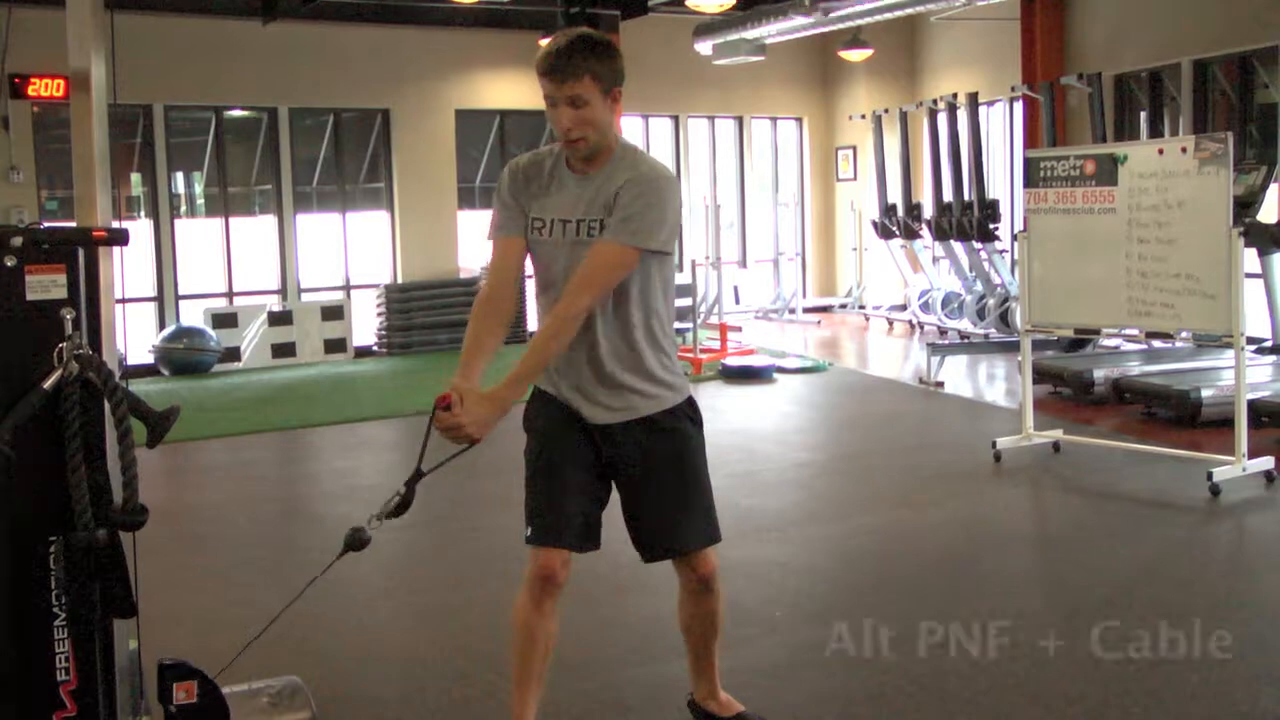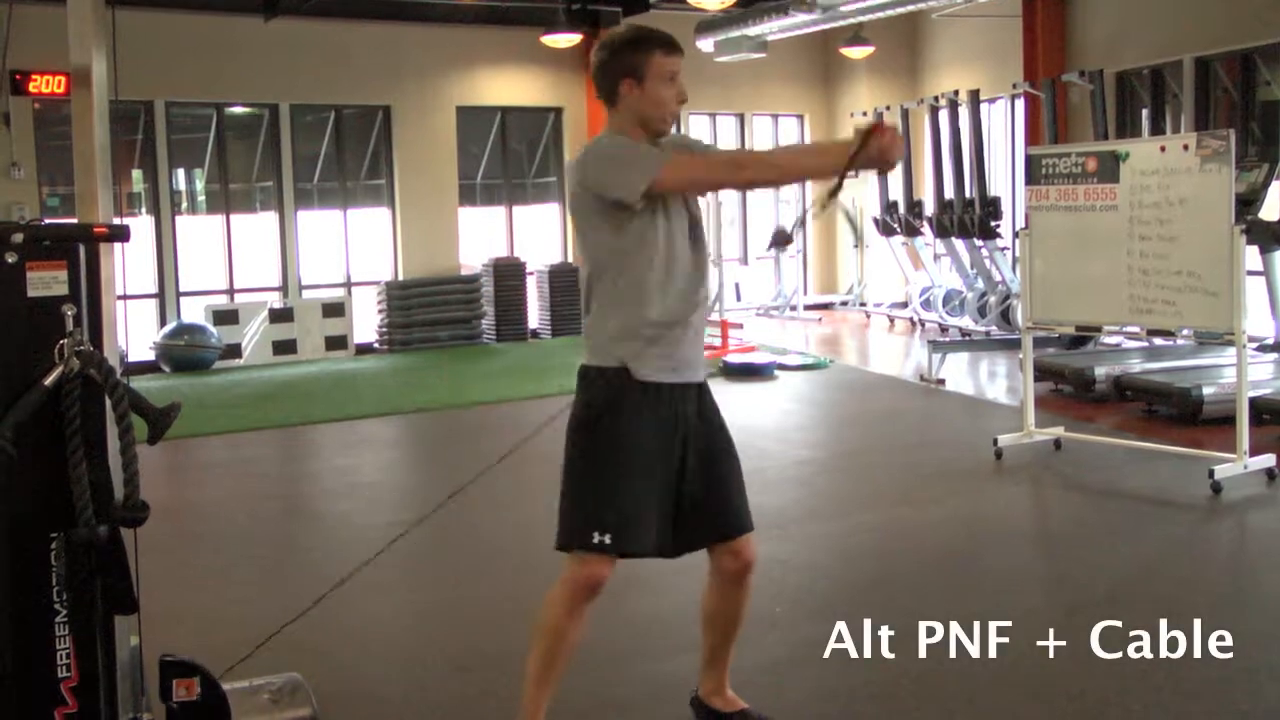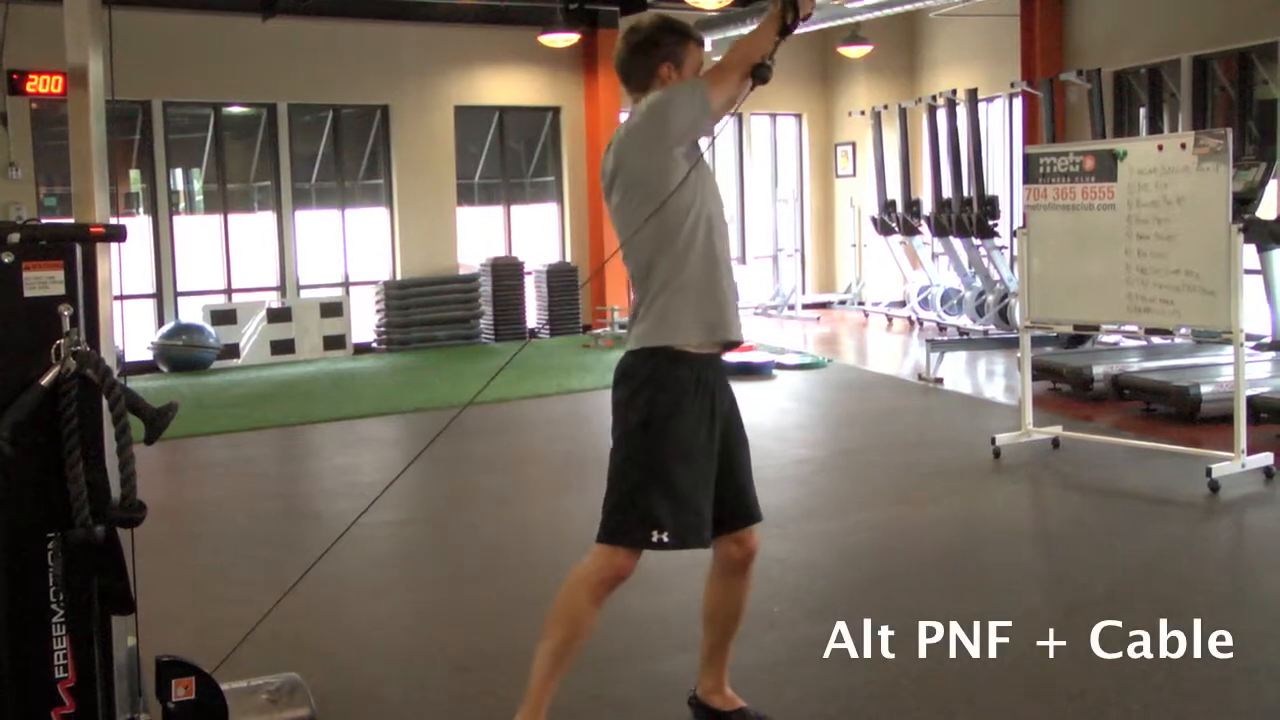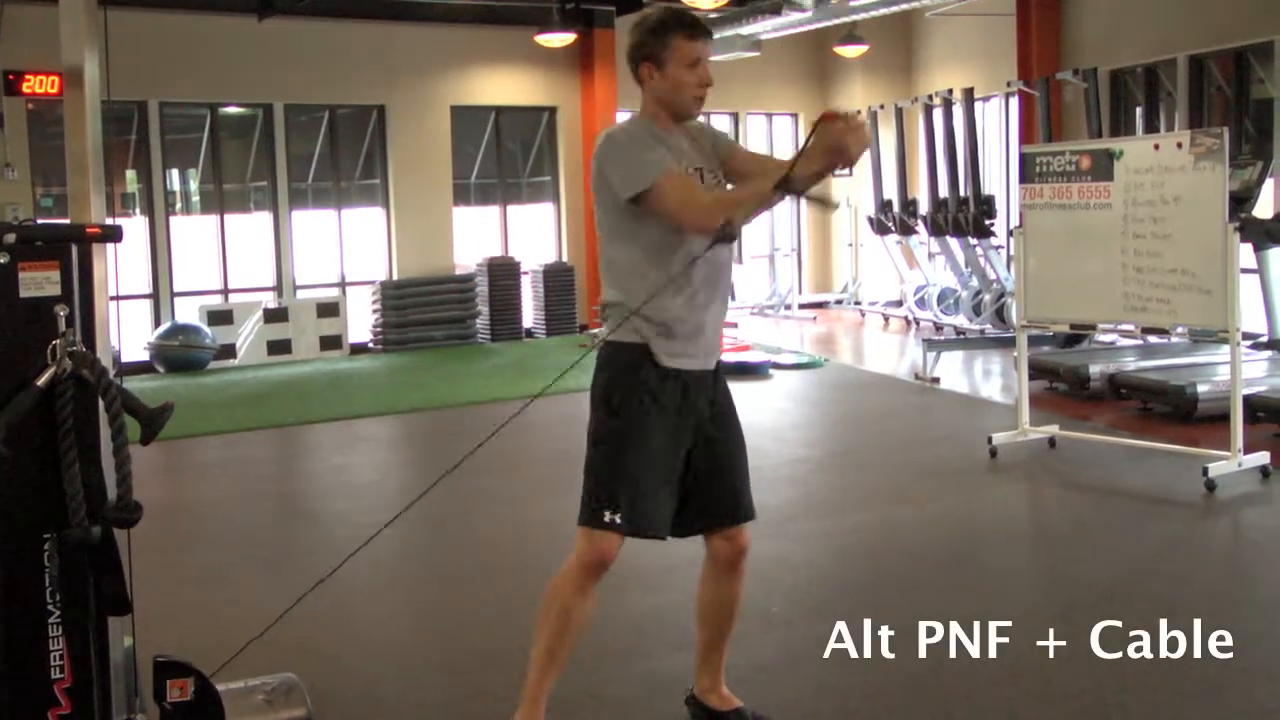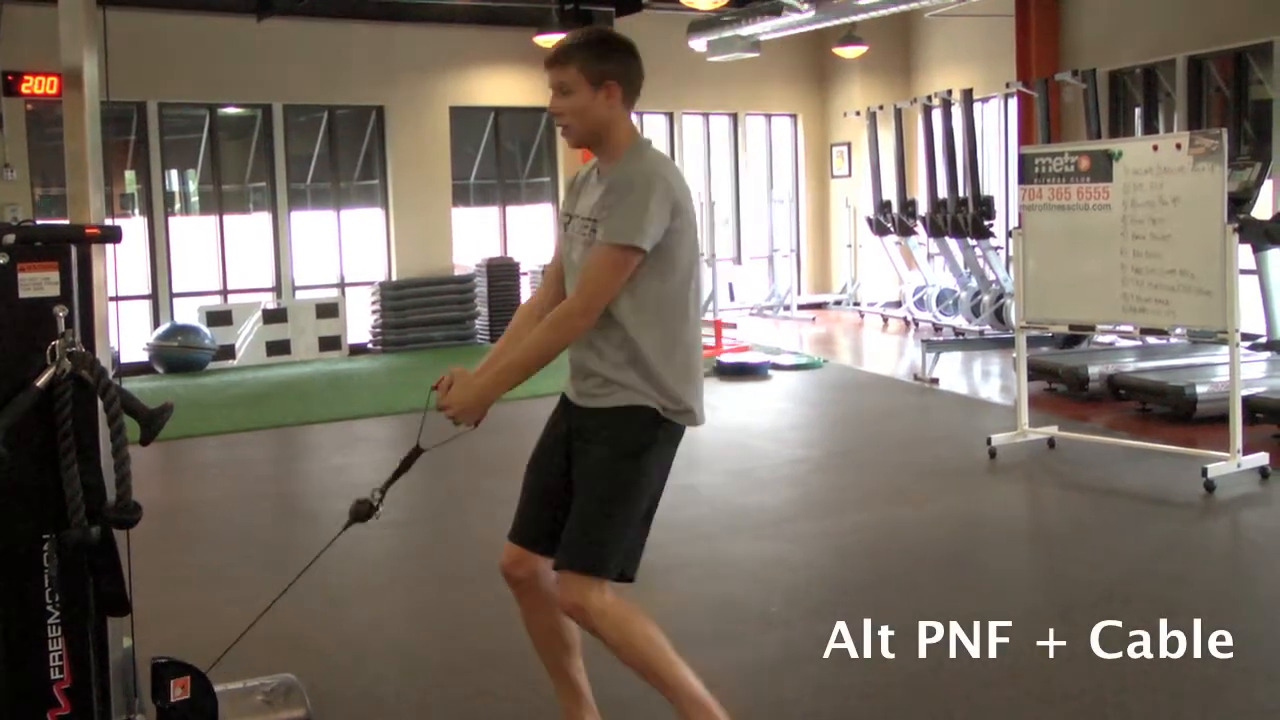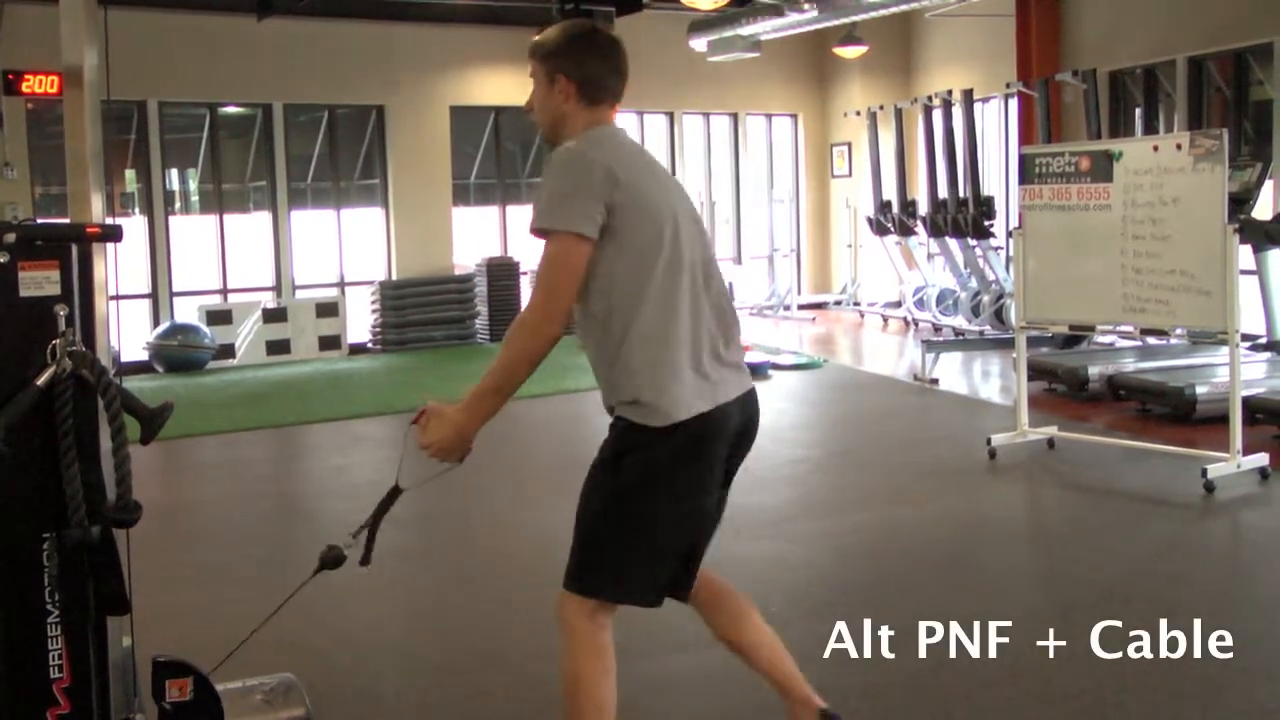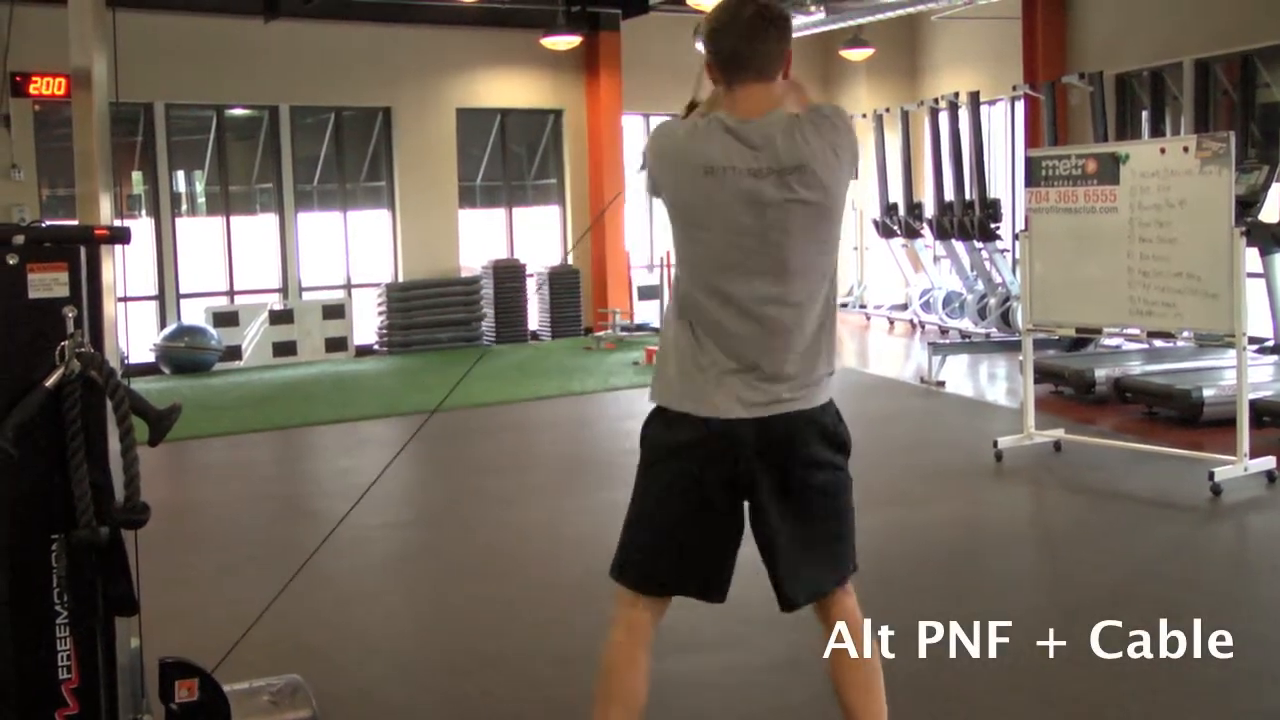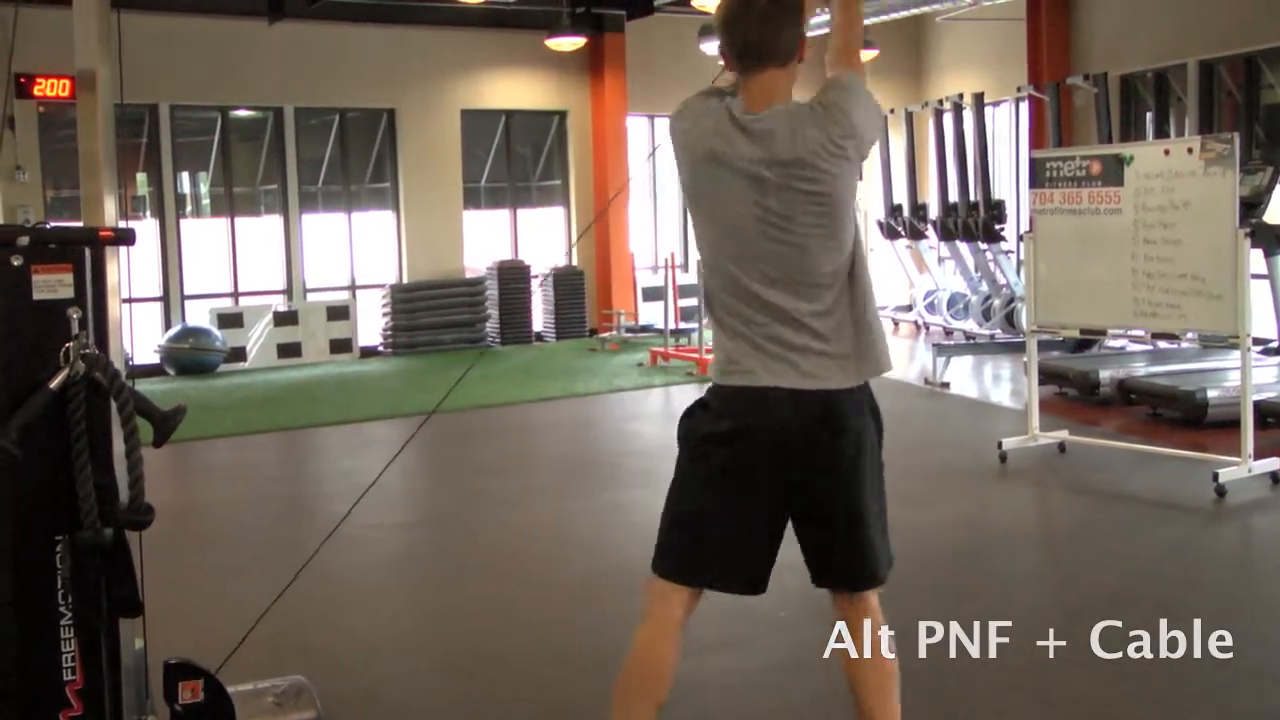
dt=0.5s
person 1, frame 1
left shoulder: (649, 185)
right shoulder: (523, 178)
left elbow: (579, 302)
right elbow: (501, 284)
left wrist: (499, 400)
right wrist: (464, 381)
left hip: (652, 408)
right hip: (562, 407)
left knee: (700, 569)
right knee: (548, 570)
person 1, frame 2
left shoulder: (676, 151)
right shoulder: (598, 161)
left elbow: (752, 165)
right elbow: (722, 174)
left wrist: (845, 151)
right wrist: (847, 159)
left hip: (686, 386)
right hip: (622, 390)
left knee: (736, 556)
right knee: (589, 571)
person 1, frame 3
left shoulder: (661, 137)
right shoulder: (655, 122)
left elbow: (733, 85)
right elbow: (739, 62)
left hip: (703, 372)
right hip: (667, 373)
left knee: (738, 546)
right knee: (616, 559)
person 1, frame 4
left shoulder: (702, 139)
right shoulder: (623, 145)
left elbow: (769, 178)
right elbow: (705, 215)
left wrist: (822, 152)
right wrist: (810, 168)
left hip: (703, 370)
right hip: (641, 368)
left knee: (730, 541)
right knee: (597, 549)
person 1, frame 5
left shoulder: (648, 180)
right shoulder: (585, 183)
left elbow: (582, 310)
right elbow: (548, 298)
left wrist: (488, 389)
right wrist: (479, 374)
left hip: (639, 412)
right hip: (583, 403)
left knee: (582, 591)
right knee: (522, 566)
person 1, frame 6
left shoulder: (578, 164)
right shoulder: (639, 163)
left elbow: (548, 317)
right elbow: (573, 310)
left wrist: (467, 418)
right wrist: (478, 397)
left hip: (667, 417)
right hip: (728, 401)
left knee: (583, 608)
right knee: (682, 575)
person 1, frame 7
left shoulder: (671, 150)
right shoulder: (829, 139)
left wrist: (714, 98)
right wrist: (781, 77)
left hip: (697, 420)
right hip: (802, 418)
left knee: (635, 611)
right knee: (837, 603)
person 1, frame 8
left shoulder: (696, 128)
right shoulder: (838, 126)
left elbow: (735, 100)
right elbow: (844, 60)
left hip: (743, 402)
right hip: (837, 402)
left knee: (670, 595)
right knee: (857, 602)
